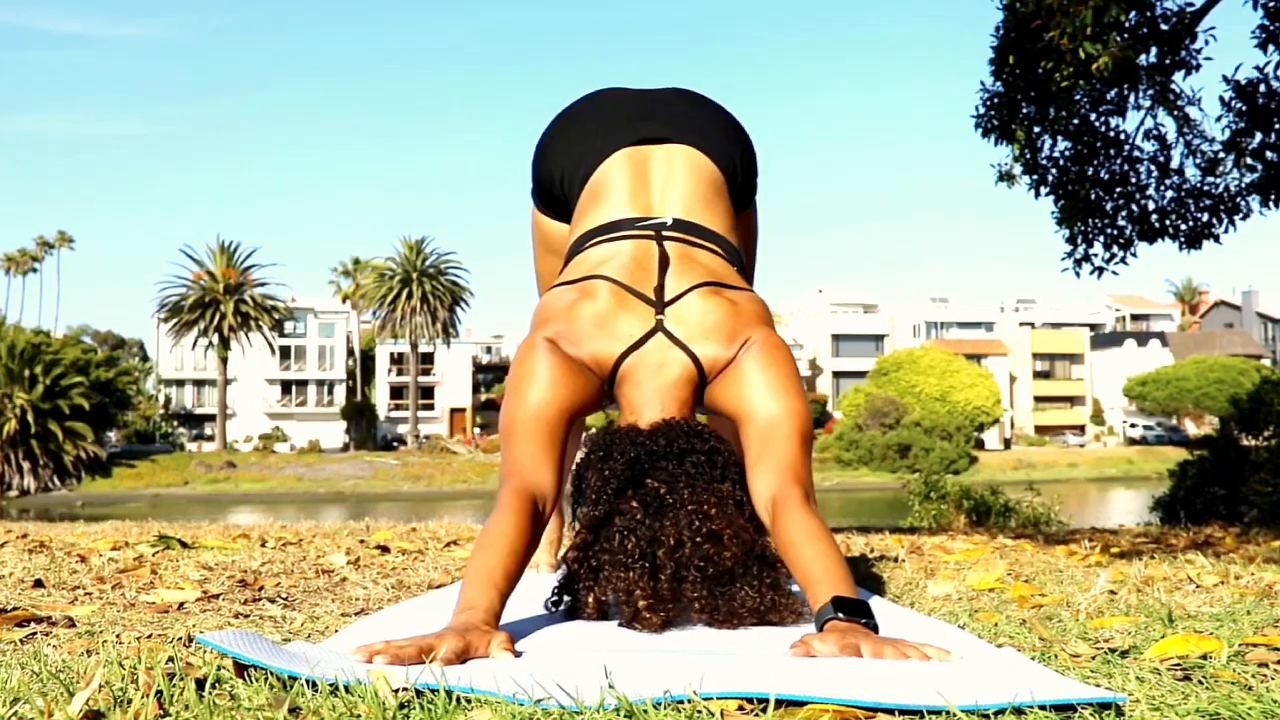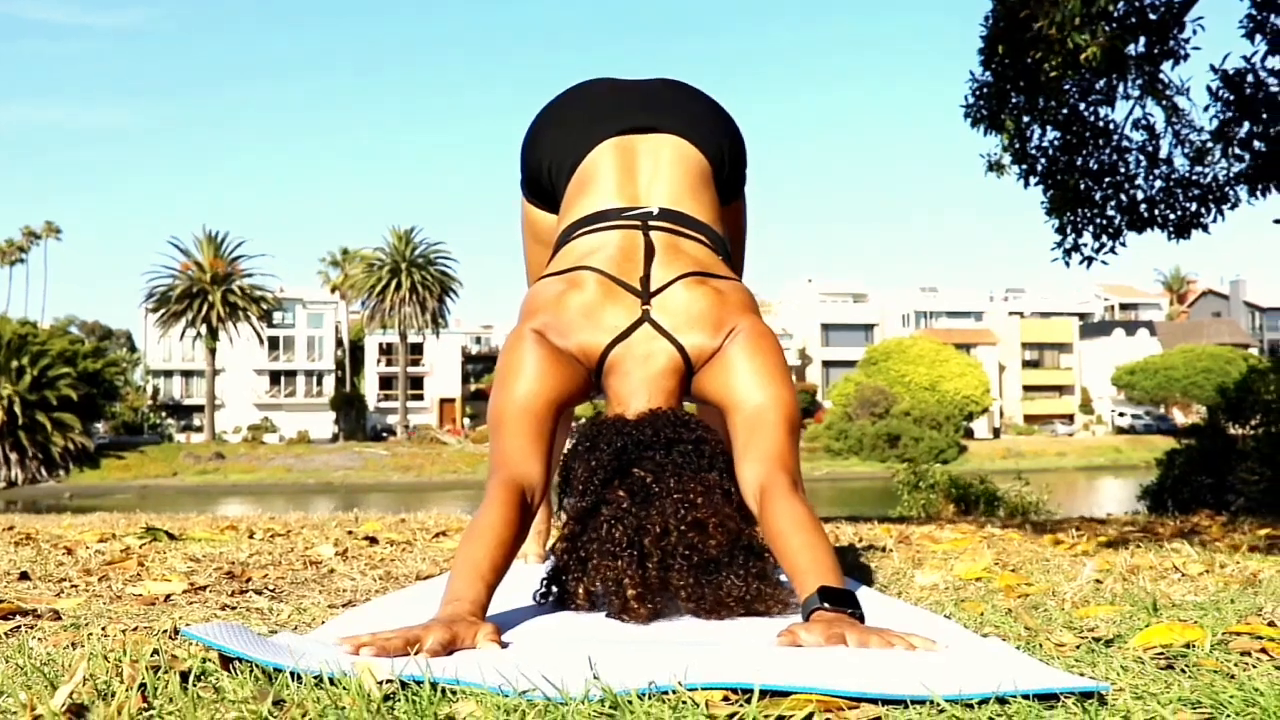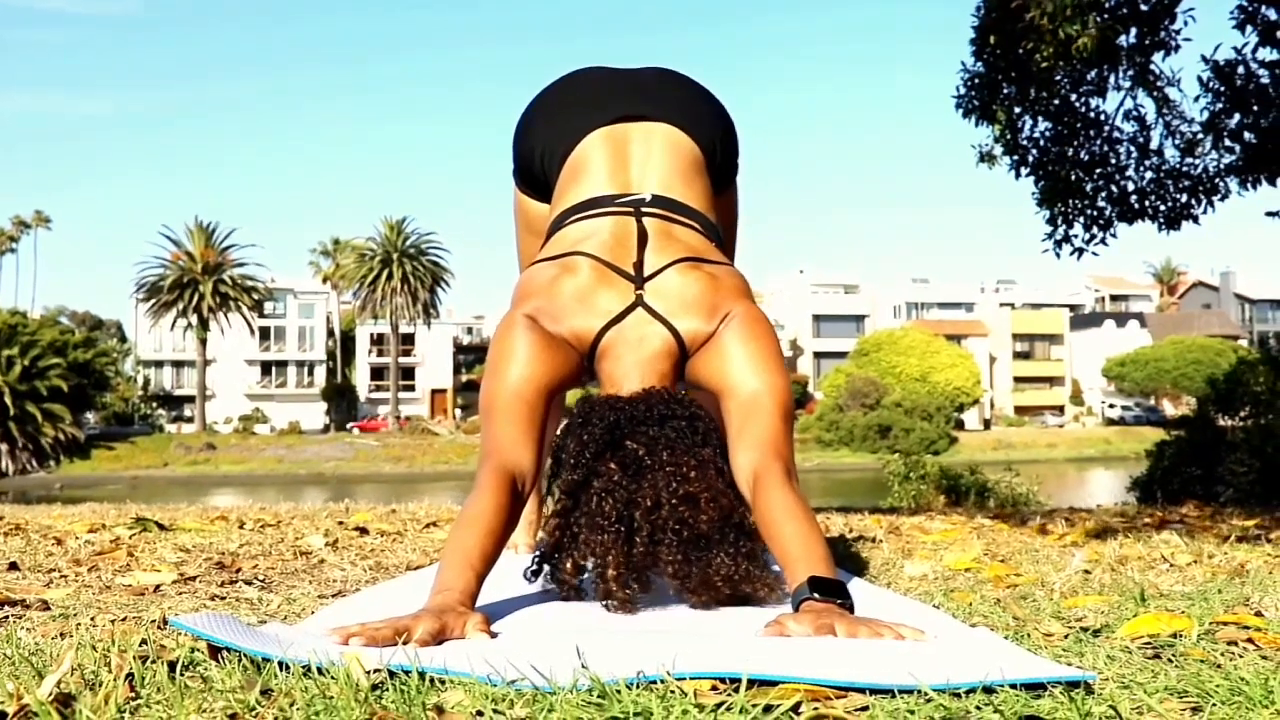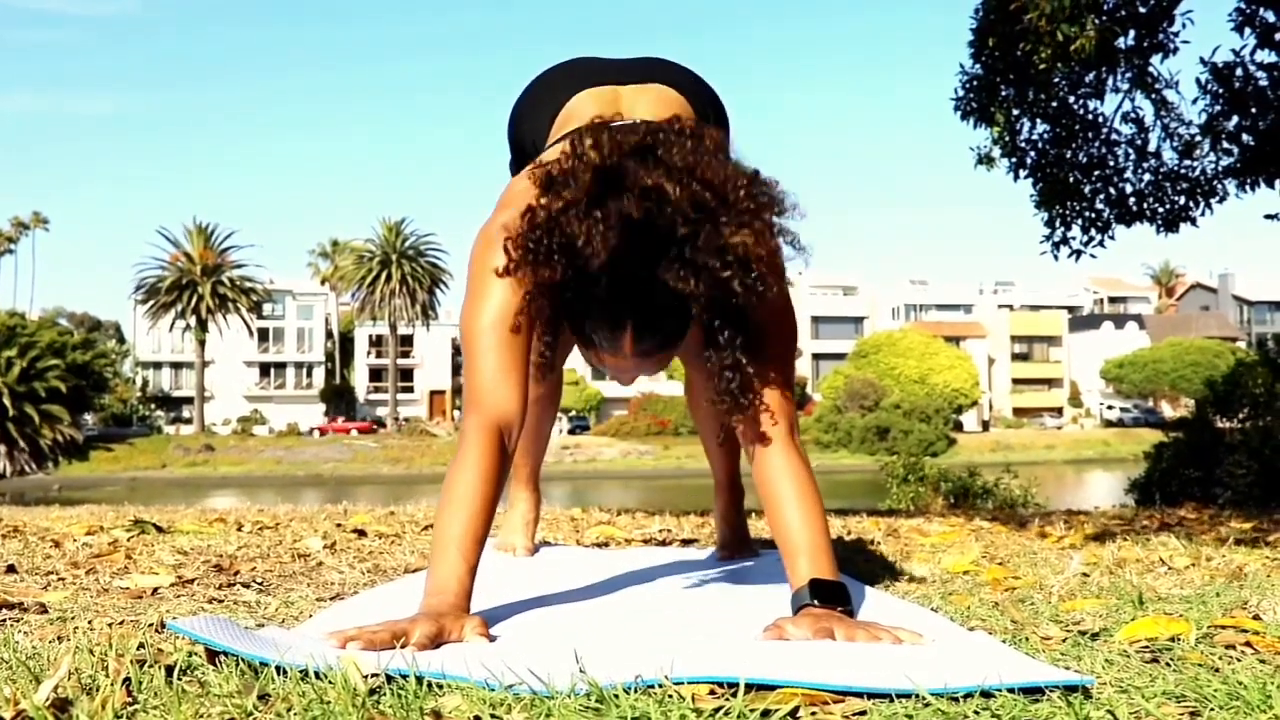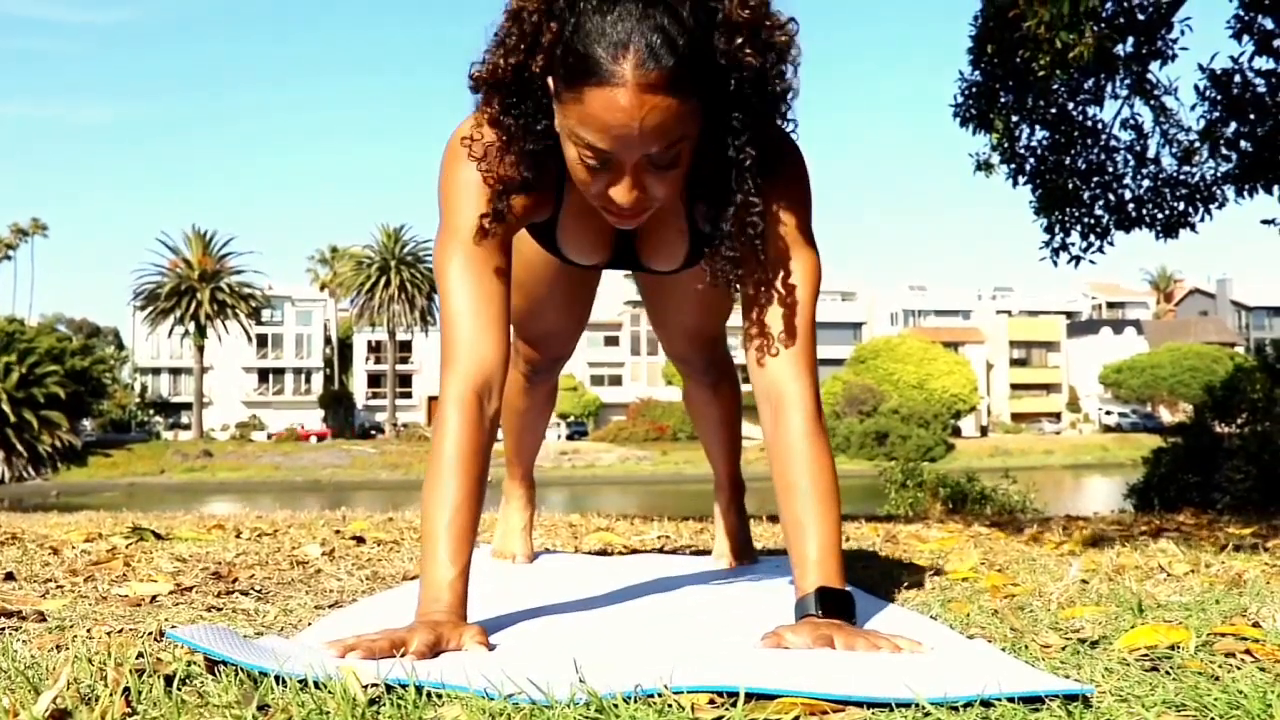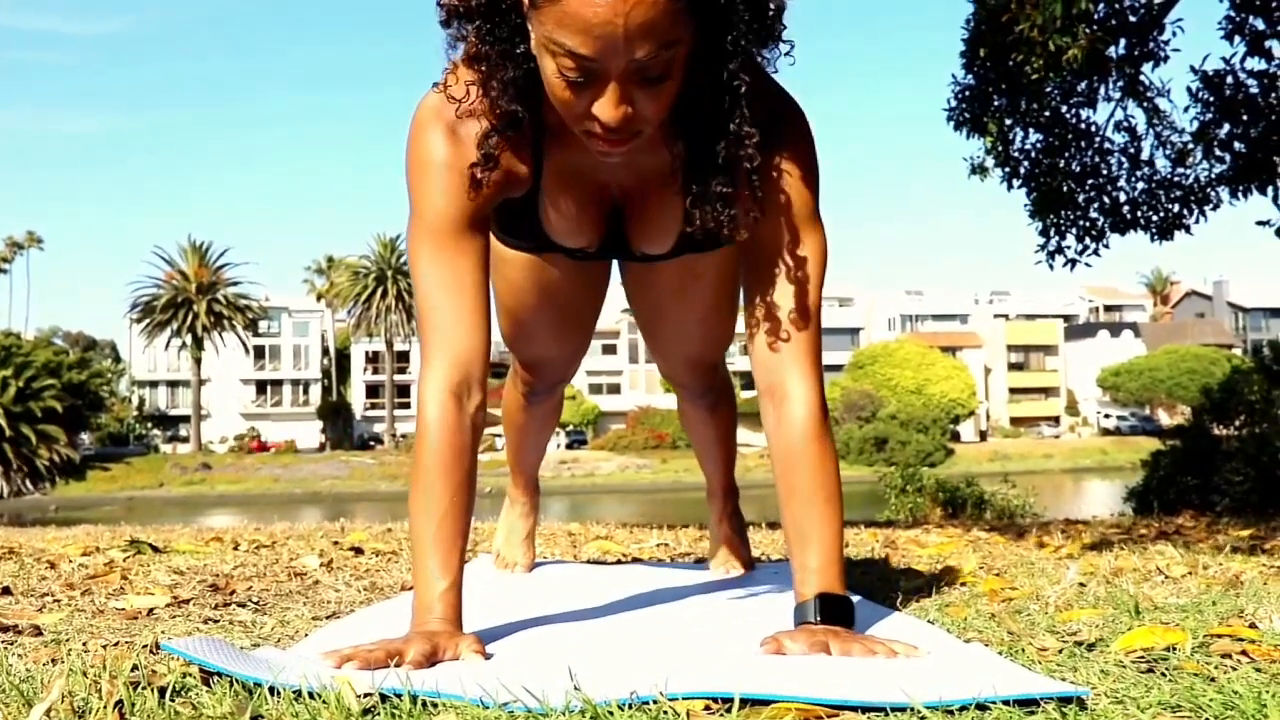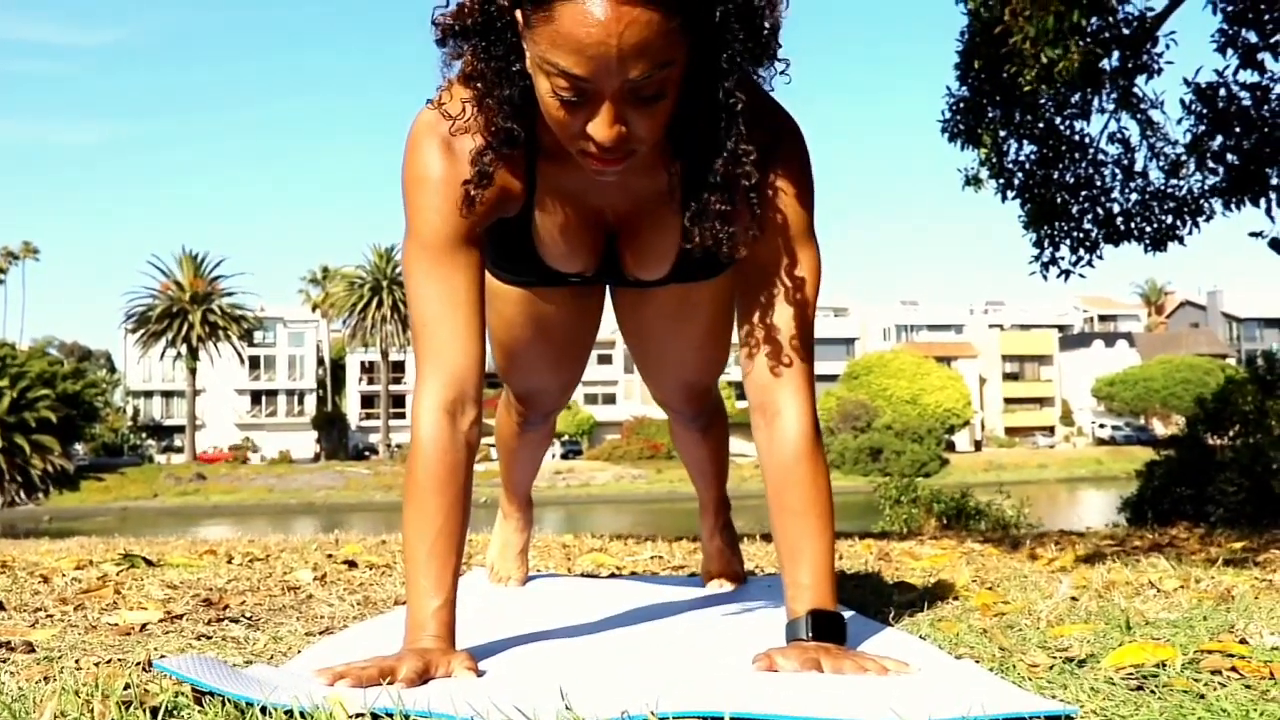
dt=0.7s
person 1, frame 1
left shoulder: (748, 359)
right shoulder: (558, 356)
left elbow: (788, 498)
right elbow: (522, 496)
left wrist: (844, 616)
right hip: (581, 142)
right ankle: (554, 540)
person 1, frame 2
left shoulder: (732, 343)
right shoulder: (546, 345)
left elbow: (776, 485)
right elbow: (510, 486)
left wrist: (831, 605)
left ankle: (722, 535)
right ankle: (542, 529)
person 1, frame 3
left shoulder: (727, 333)
right shoulder: (540, 332)
left elbow: (768, 473)
right elbow: (503, 473)
left wrist: (821, 595)
left ankle: (722, 514)
right ankle: (531, 510)
person 1, frame 4
left shoulder: (736, 241)
right shoulder: (518, 236)
left elbow: (770, 421)
right elbow: (487, 424)
left wrist: (821, 597)
right wrist: (443, 603)
left knee: (711, 355)
right knee: (539, 351)
left ankle: (729, 504)
right ankle: (523, 497)
person 1, frame 5
left shoulder: (762, 165)
right shoulder: (495, 151)
left elbow: (788, 389)
right elbow: (470, 385)
left wrist: (823, 604)
right wrist: (440, 609)
left hip: (693, 232)
right hip: (553, 223)
left knee: (701, 358)
right knee: (537, 354)
left ankle: (728, 502)
right ankle: (517, 494)
person 1, frame 6
left shoulder: (760, 125)
right shoulder: (463, 119)
left elbow: (791, 380)
right elbow: (452, 382)
left wrist: (824, 609)
right wrist: (435, 618)
left hip: (688, 225)
right hip: (542, 224)
right knee: (542, 368)
left ankle: (724, 508)
right ankle: (521, 500)
person 1, frame 7
left shoulder: (756, 143)
right shoulder: (457, 138)
left elbow: (783, 399)
right elbow: (446, 401)
left wrist: (814, 626)
right wrist: (428, 636)
left hip: (684, 257)
right hip: (536, 256)
right knee: (535, 397)
left ankle: (716, 523)
right ankle: (514, 513)
